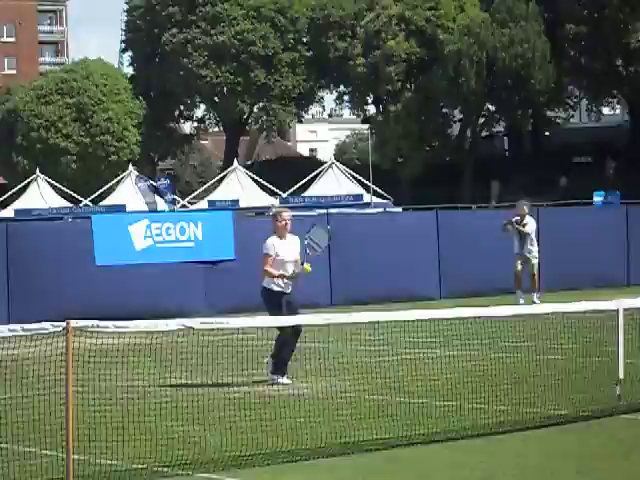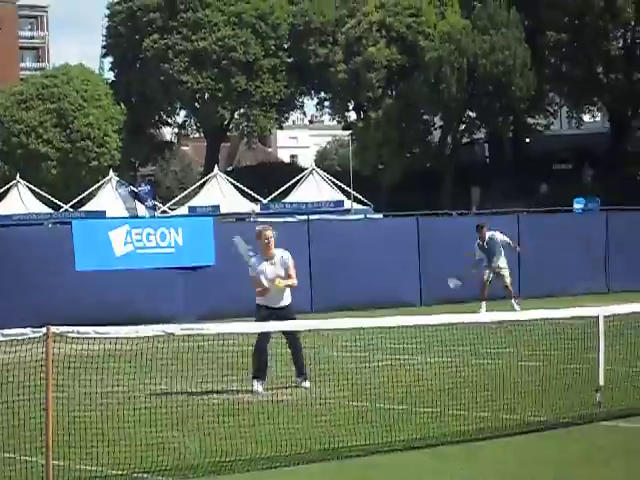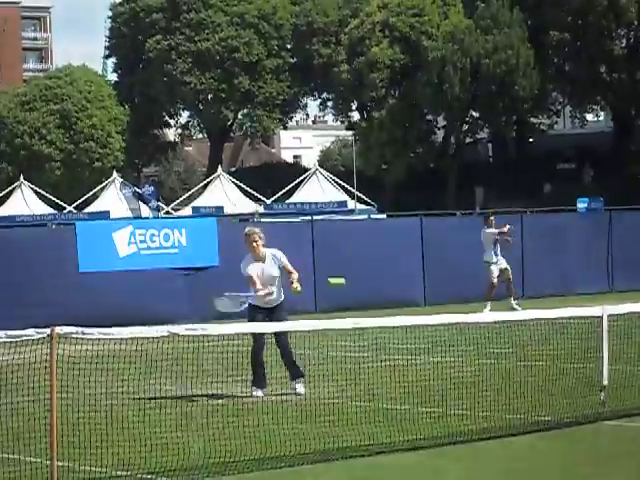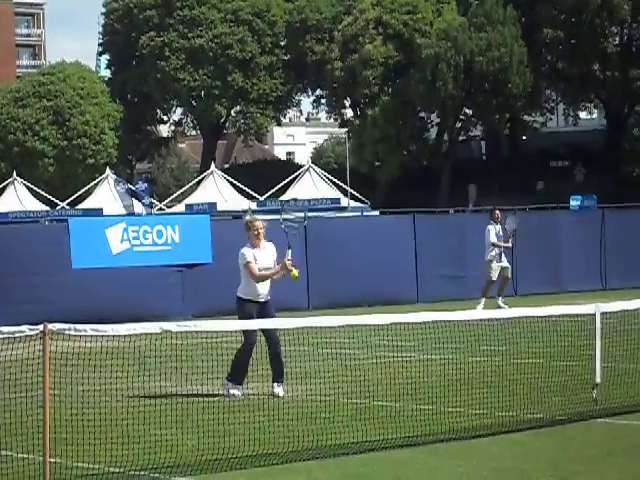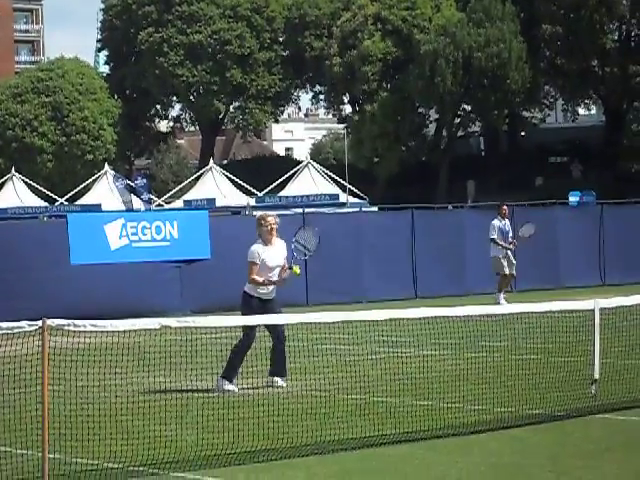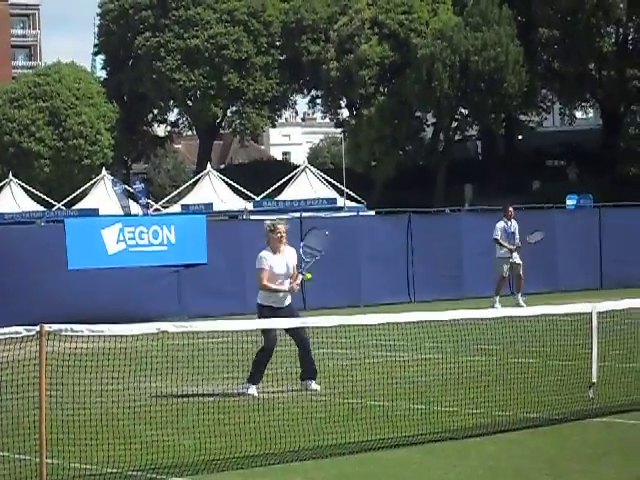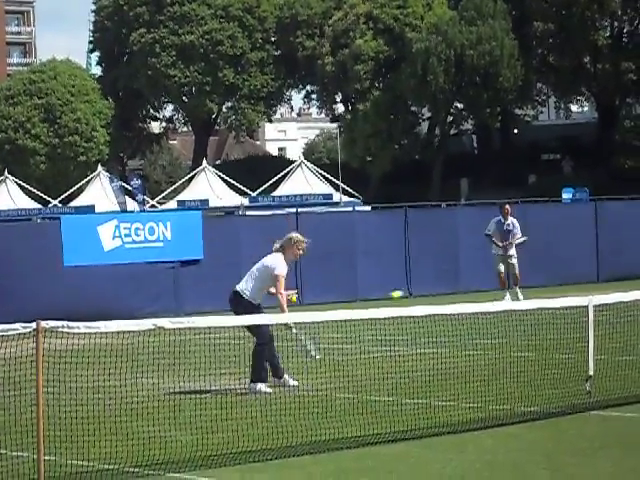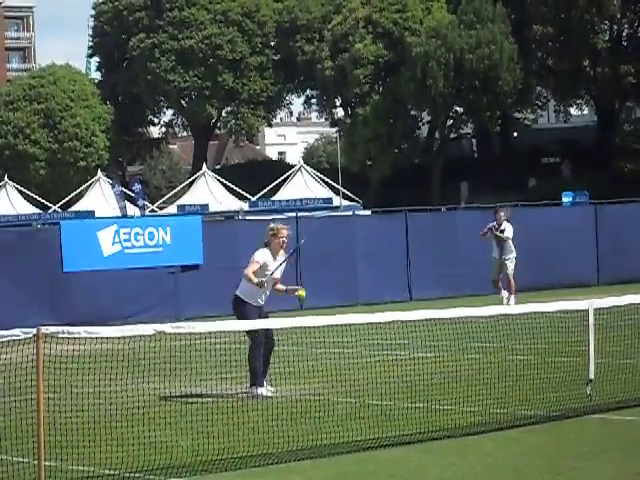
dt=0.4s
person 1, frame 1
left shoulder: (295, 240)
right shoulder: (271, 243)
right elbow: (266, 270)
left wrist: (301, 268)
right wrist: (283, 276)
left hip: (287, 292)
right hip: (272, 292)
left knee: (296, 328)
right knee: (285, 330)
left ankle: (277, 361)
right ankle: (277, 373)
person 1, frame 2
left shoulder: (284, 256)
right shoulder: (256, 265)
left elbow: (294, 281)
right elbow: (258, 292)
left wrist: (283, 283)
right wrist: (263, 290)
left hip: (285, 307)
right hip: (264, 308)
left knee: (294, 341)
right knee: (263, 340)
left ankle: (302, 377)
right ankle: (258, 380)
person 1, frame 3
left shoulder: (276, 255)
right shoulder: (246, 264)
left elbow: (292, 272)
right elbow: (257, 288)
left wrist: (294, 282)
right wrist: (263, 293)
left hip: (277, 306)
right hip: (257, 308)
left knee: (283, 343)
right knee: (258, 345)
left ankle: (297, 379)
right ankle: (259, 386)
person 1, frame 4
left shoulder: (270, 247)
right shoulder: (245, 252)
left elbow: (274, 273)
right elbow: (257, 276)
left wrist: (286, 268)
right wrist: (279, 269)
left hip: (264, 301)
right hip: (246, 302)
left knee: (273, 340)
right knee: (250, 341)
left ankle: (277, 383)
right ankle: (232, 382)
person 1, frame 5
left shoulder: (281, 244)
right shoulder: (256, 249)
left elbow: (283, 269)
right elbow: (251, 278)
left wrist: (289, 270)
right wrist: (272, 282)
left hip: (270, 299)
right hip: (252, 298)
left knee: (280, 337)
right knee: (248, 338)
left ankle: (275, 376)
right ankle: (225, 379)
person 1, frame 6
left shoulder: (290, 252)
right shoulder: (264, 257)
right elbow: (263, 285)
left wrist: (297, 278)
right wrist: (285, 289)
left hip: (286, 306)
right hip: (268, 308)
left knee: (303, 341)
right knee: (270, 343)
left ankle: (308, 379)
right ankle: (251, 383)
person 1, frame 7
left shoulder: (279, 260)
right shoulder: (279, 263)
right elbow: (279, 292)
left wrist: (284, 294)
right wrist: (285, 312)
left hip: (251, 301)
right hip: (242, 300)
left knee: (267, 337)
right knee: (263, 337)
left ankle: (280, 376)
right ankle: (256, 382)
person 1, frame 8
left shoulder: (282, 258)
right shoulder: (262, 254)
left elbow: (275, 285)
right elbow: (247, 273)
left wrist: (290, 289)
right wrist: (256, 282)
left hip: (258, 305)
right hip: (244, 303)
left knee: (269, 341)
right knee: (257, 340)
left ankle: (260, 381)
right ankle: (256, 386)
